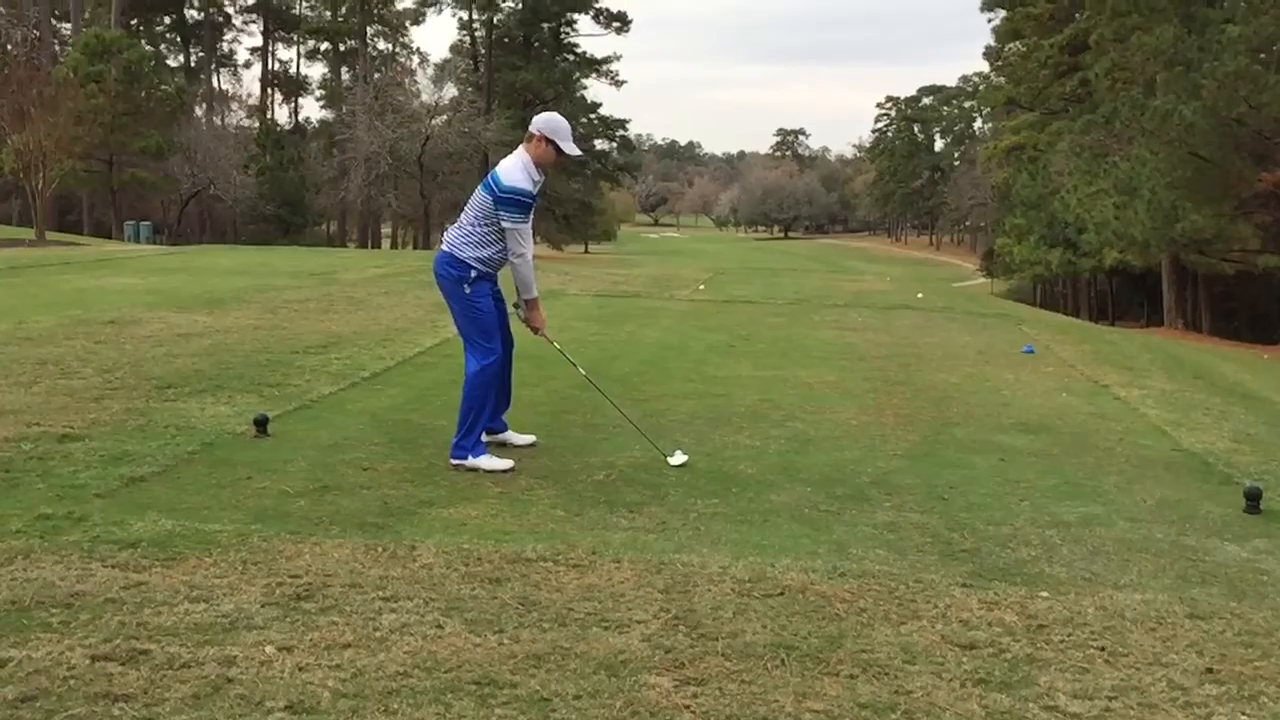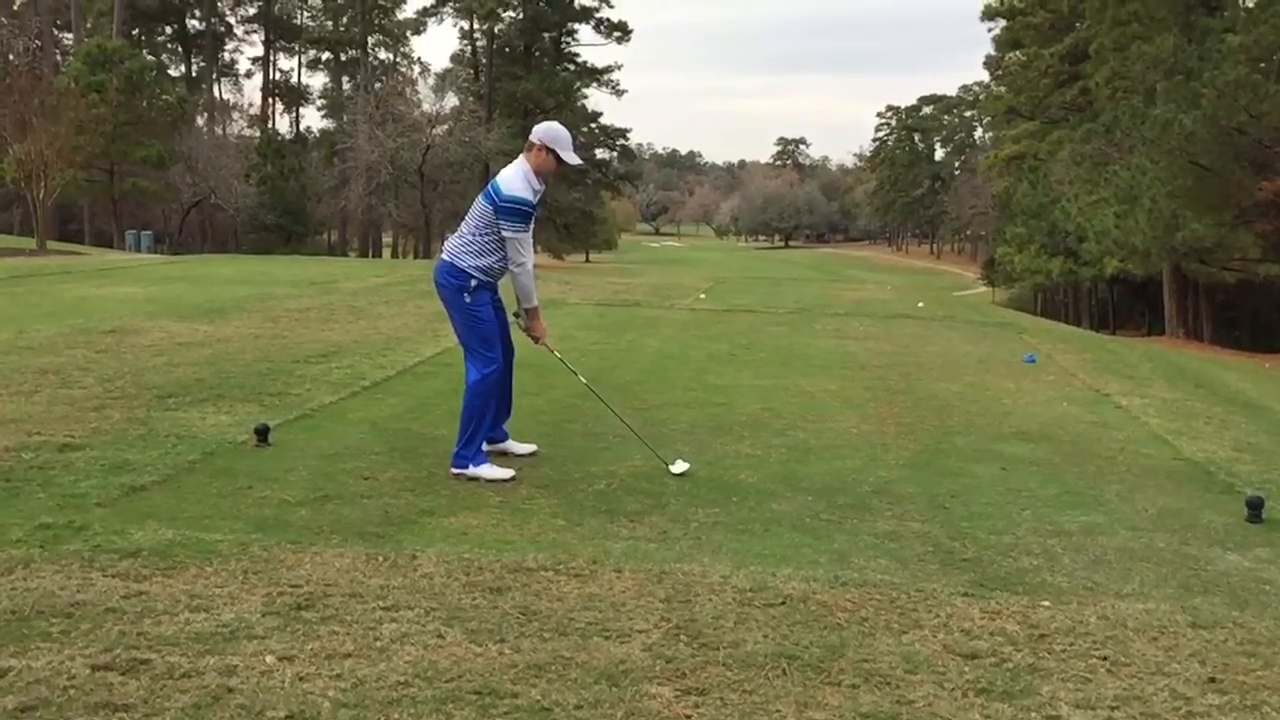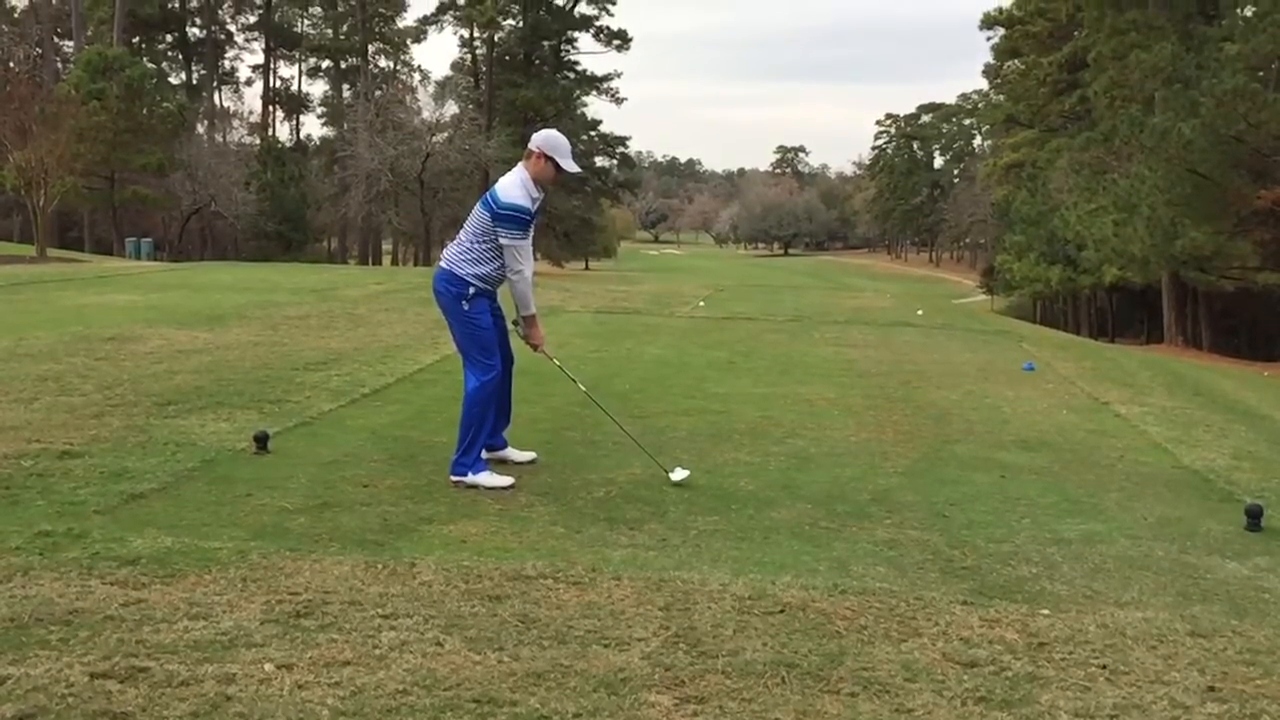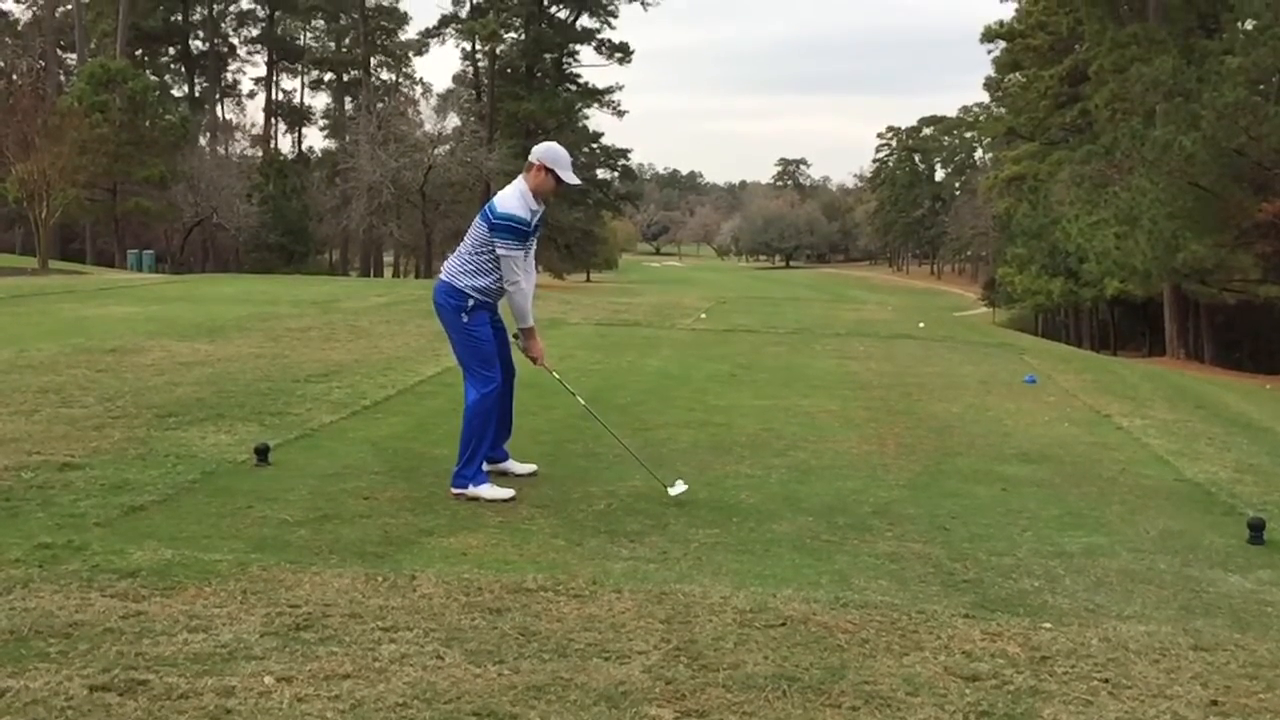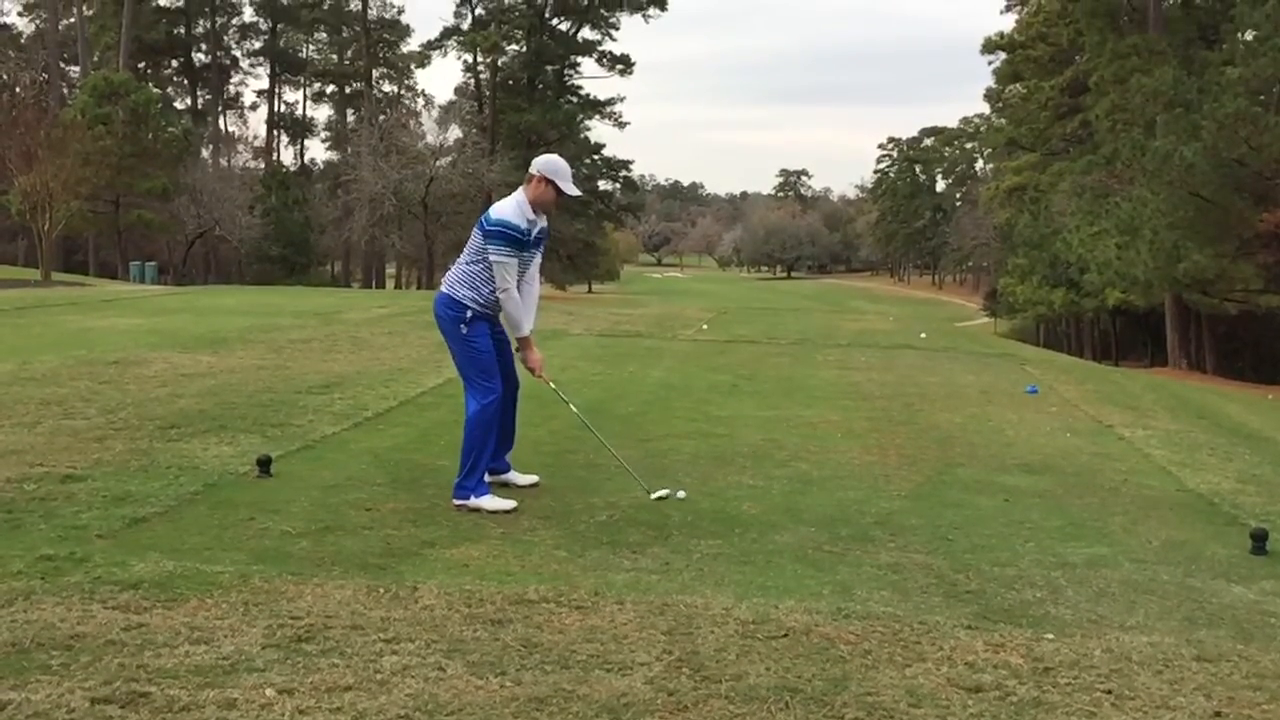
dt=1s
person 1, frame 1
left shoulder: (523, 172)
right shoulder: (516, 182)
left elbow: (520, 247)
right elbow: (519, 252)
left wrist: (526, 298)
right wrist: (532, 304)
left hip: (476, 269)
right hip: (461, 269)
left knee: (502, 346)
right knee: (486, 355)
left ankle: (493, 425)
right ankle: (467, 450)
person 1, frame 2
left shoulder: (524, 182)
right shoulder: (516, 192)
left elbow: (520, 256)
right elbow: (519, 261)
left wrist: (527, 307)
right wrist: (533, 314)
left hip: (477, 278)
right hip: (461, 278)
left knee: (503, 356)
right knee: (486, 364)
left ankle: (494, 435)
right ankle: (467, 459)
person 1, frame 3
left shoulder: (526, 191)
right shoulder: (513, 199)
left elbow: (522, 261)
right elbow: (517, 269)
left wrist: (526, 316)
right wrist: (531, 321)
left hip: (477, 286)
right hip: (459, 285)
left knee: (502, 363)
right knee: (485, 371)
left ankle: (493, 442)
right ankle: (466, 466)
person 1, frame 4
left shoulder: (532, 207)
right shoulder: (511, 210)
left elbow: (527, 269)
right elbow: (513, 281)
left wrist: (526, 328)
right wrist: (529, 333)
left hip: (480, 299)
right hip: (459, 298)
left knee: (504, 375)
right knee: (485, 383)
left ankle: (494, 455)
right ankle: (467, 479)
person 1, frame 5
left shoulder: (538, 223)
right shoulder: (505, 219)
left elbow: (530, 281)
right elbow: (506, 289)
left wrist: (526, 336)
right wrist: (527, 344)
left hip: (484, 311)
right hip: (459, 309)
left knee: (508, 386)
right knee: (486, 393)
left ankle: (496, 466)
right ankle: (469, 489)
